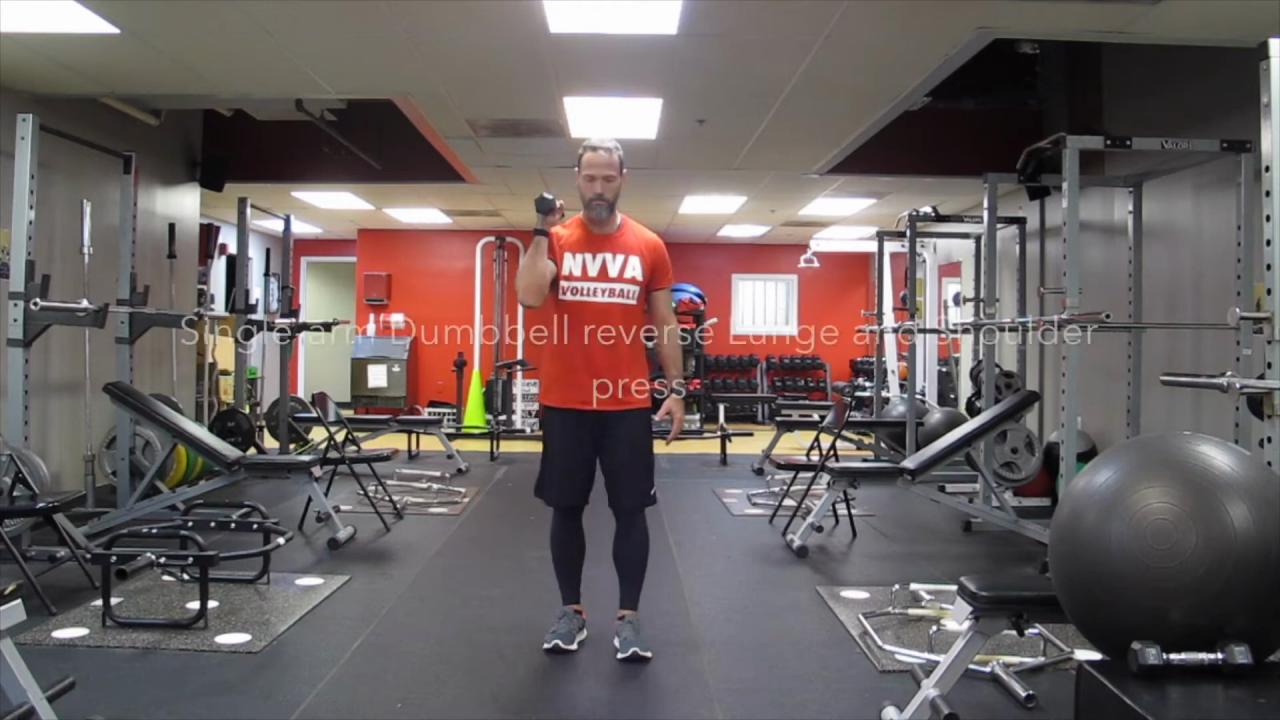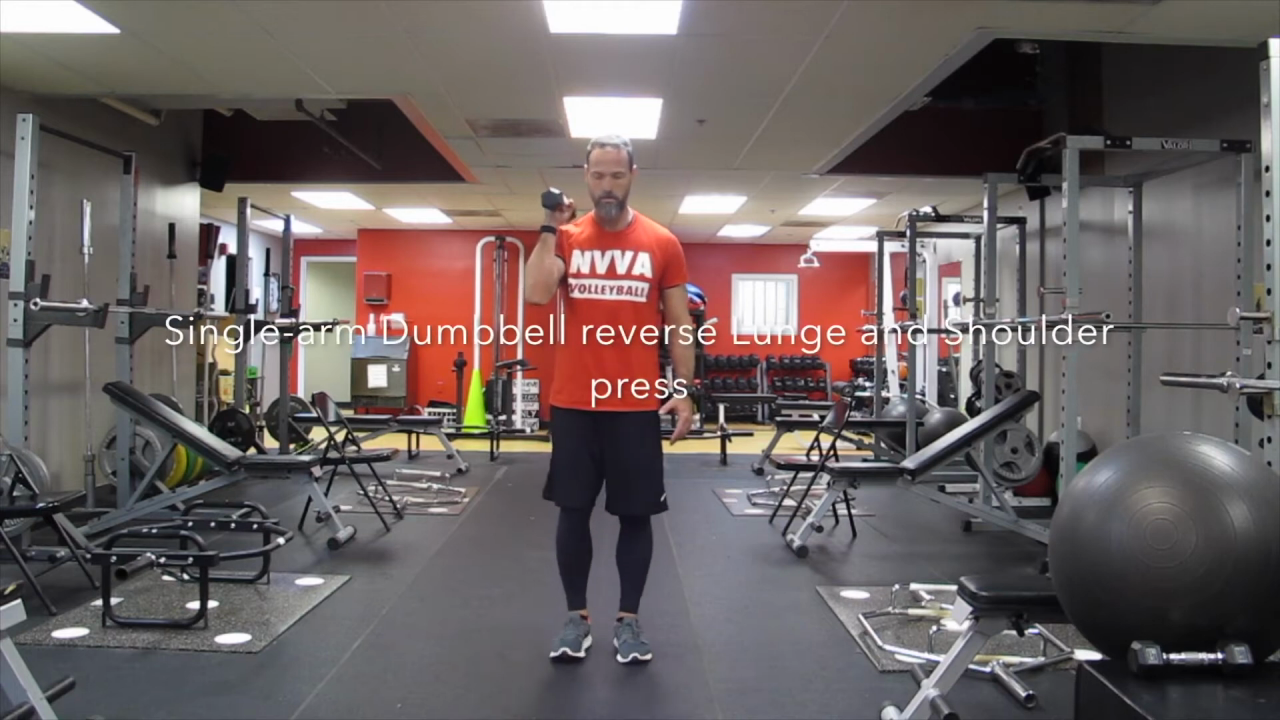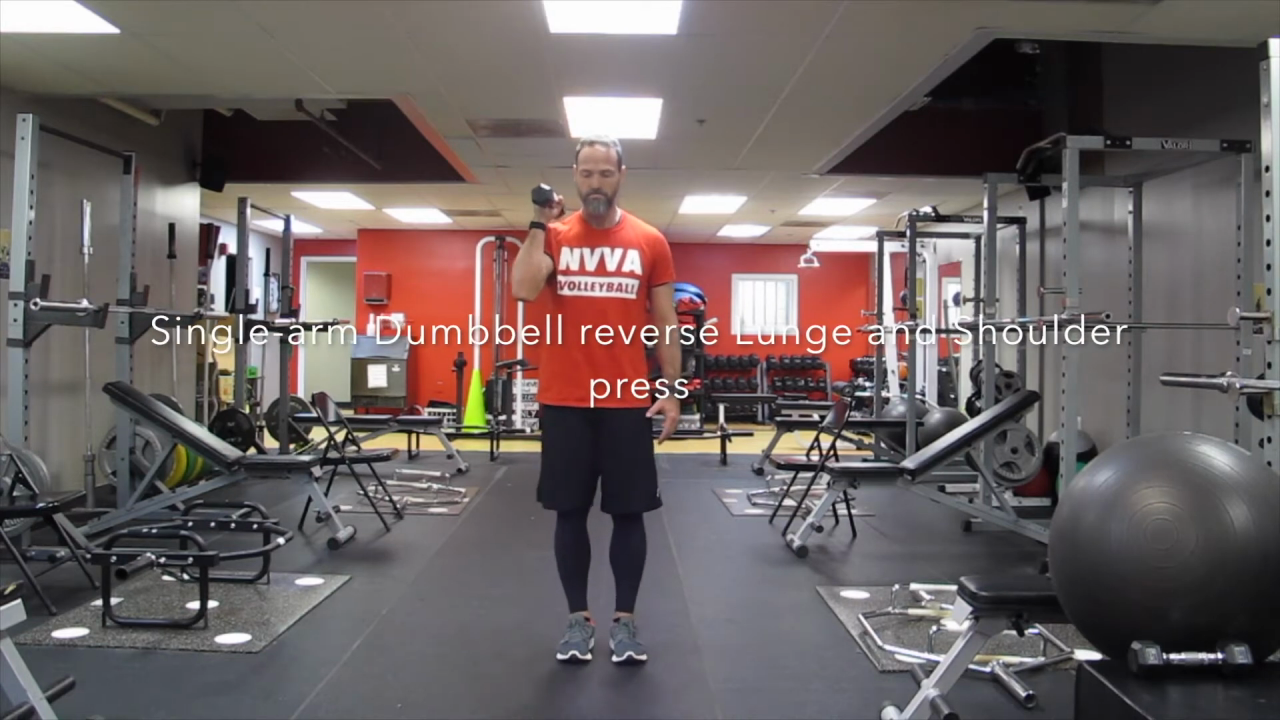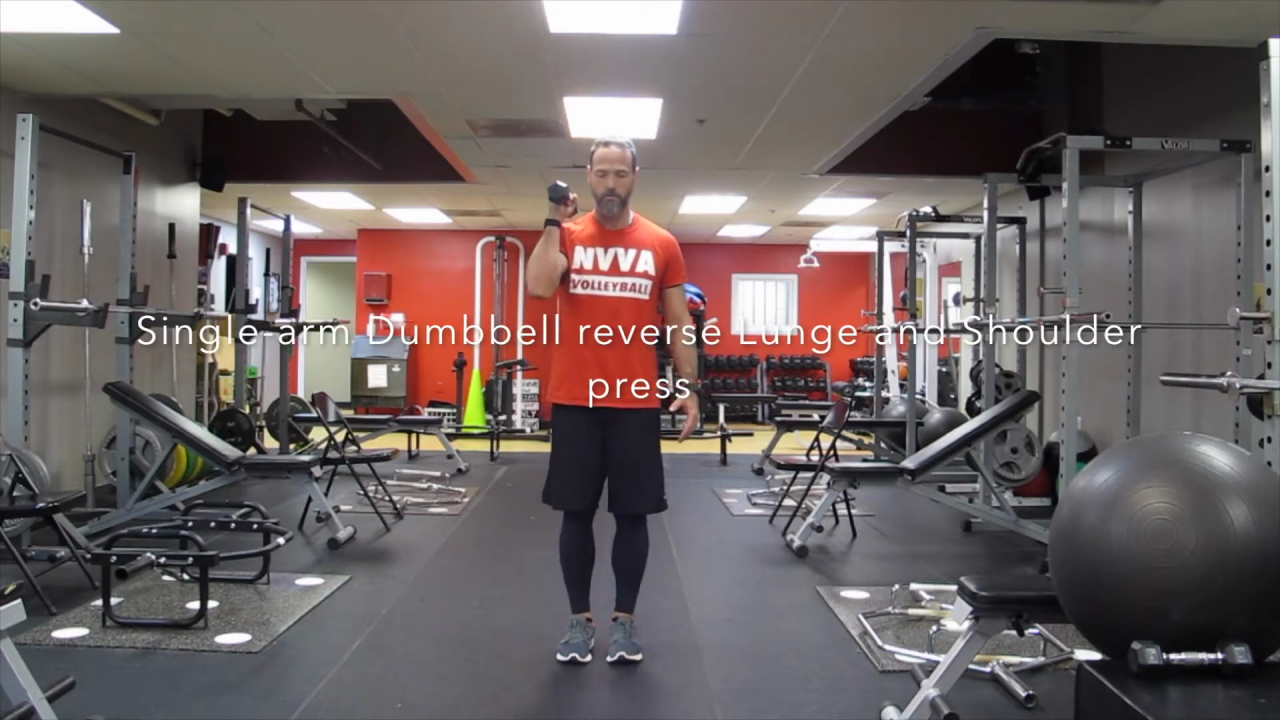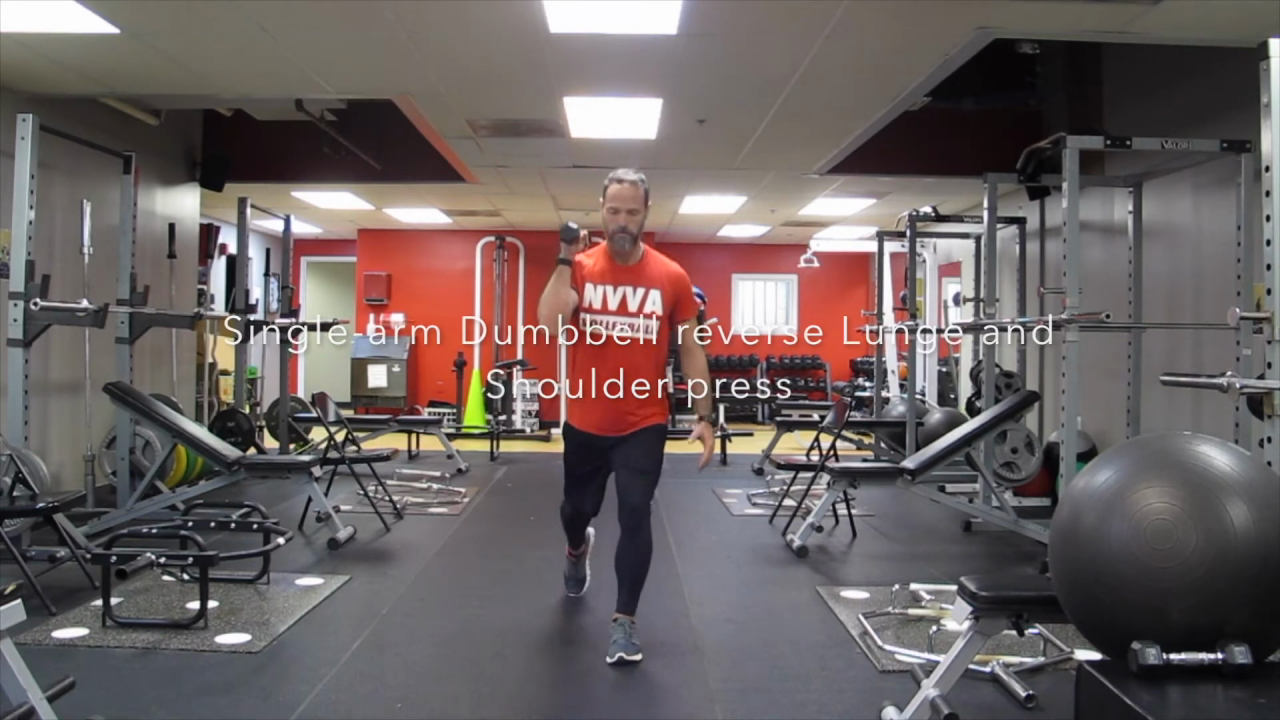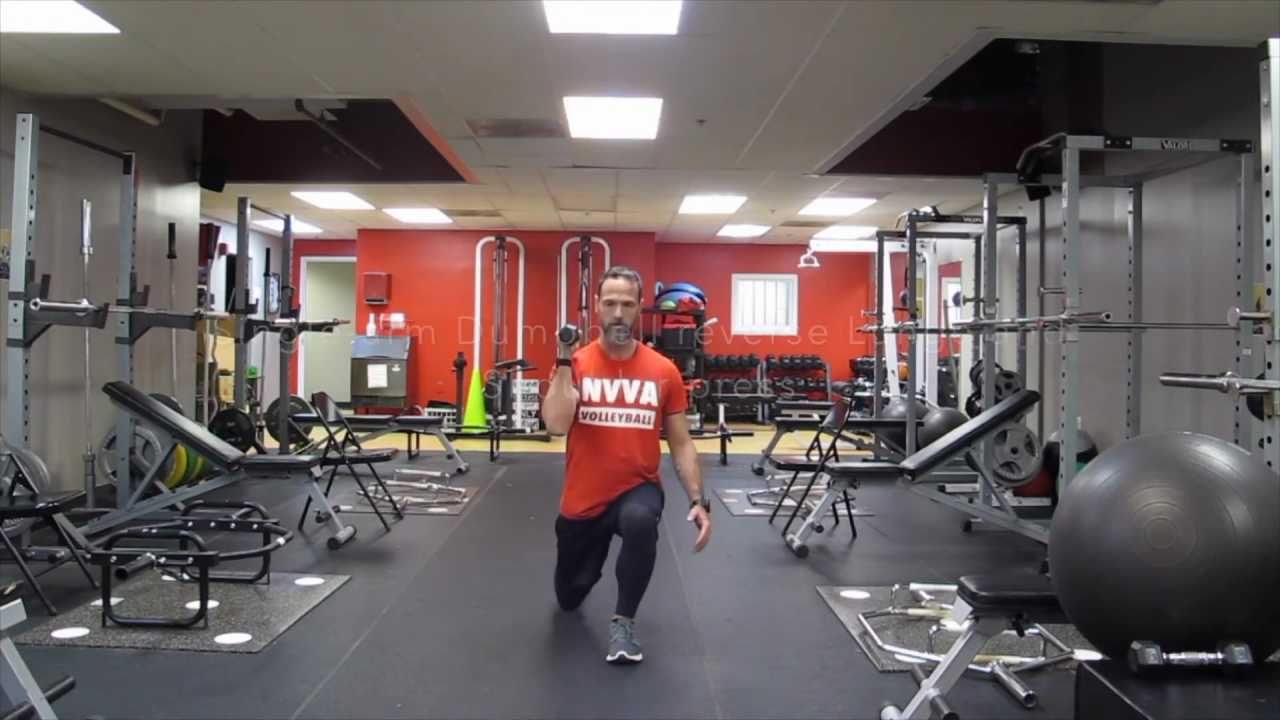
dt=0.7s
person 1, frame 1
left shoulder: (649, 246)
right shoulder: (555, 239)
left elbow: (665, 324)
right elbow: (530, 297)
left wrist: (675, 389)
right wrist: (542, 231)
left hip: (629, 403)
right hip: (565, 401)
left knee: (631, 510)
right knee: (566, 507)
left ankle: (628, 617)
right ankle: (572, 611)
person 1, frame 2
left shoulder: (662, 244)
right shoulder: (566, 237)
left elbow: (679, 323)
right elbow: (536, 294)
left wrist: (684, 390)
right wrist: (550, 228)
left hip: (637, 404)
right hip: (574, 402)
left knee: (635, 514)
right knee: (573, 510)
left ankle: (628, 619)
right ankle: (576, 617)
person 1, frame 3
left shoulder: (650, 242)
right shoulder: (553, 235)
left elbow: (666, 323)
right elbow: (523, 289)
left wrist: (672, 389)
right wrist: (540, 224)
left hip: (628, 401)
right hip: (565, 400)
left knee: (628, 512)
right knee: (570, 511)
left ankle: (625, 619)
right ankle: (578, 618)
person 1, frame 4
left shoulder: (661, 244)
right shoulder: (566, 234)
left elbow: (678, 322)
right elbow: (538, 287)
left wrist: (688, 387)
right wrist: (555, 223)
left hip: (637, 402)
right hip: (574, 399)
left knee: (632, 513)
right knee: (575, 512)
left ankle: (623, 620)
right ankle: (580, 619)
person 1, frame 5
left shoulder: (672, 277)
right shoulder: (579, 268)
left elbow: (691, 353)
right elbow: (549, 327)
left wrist: (704, 418)
right wrist: (566, 259)
left hip: (642, 424)
right hip: (586, 422)
left knee: (634, 513)
right knee: (576, 508)
left ankle: (624, 621)
right ankle: (578, 549)
person 1, frame 6
left shoulder: (663, 370)
right shoulder: (575, 364)
left elbow: (681, 443)
right elbow: (556, 425)
left wrist: (698, 501)
right wrist: (564, 361)
left hip: (639, 488)
right hip: (583, 500)
left knee: (639, 521)
right knee: (569, 597)
left ankle: (623, 622)
right ankle: (588, 571)
